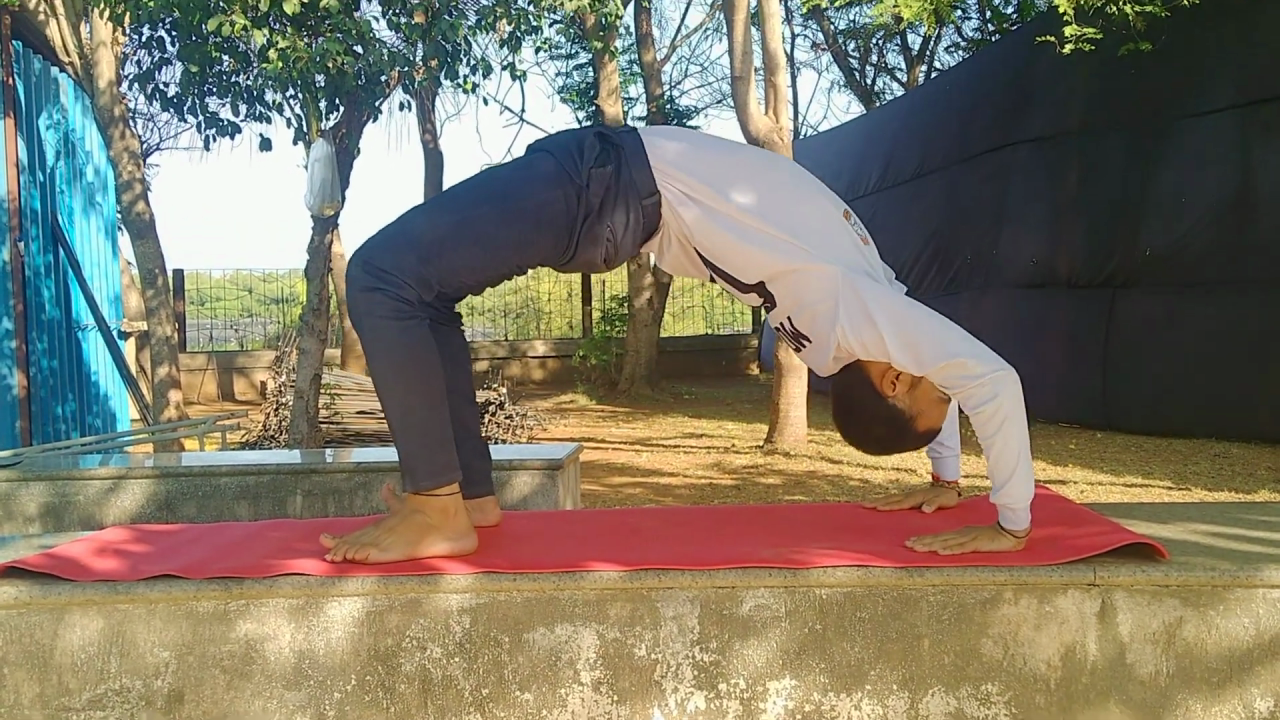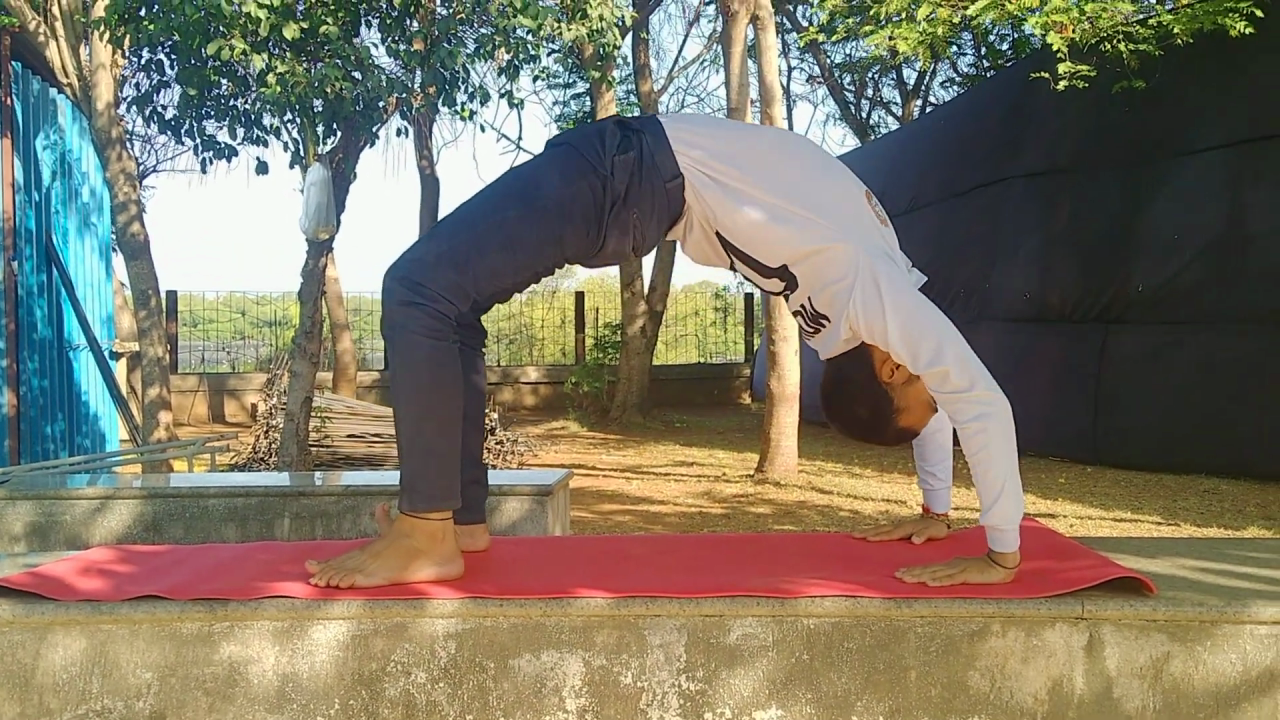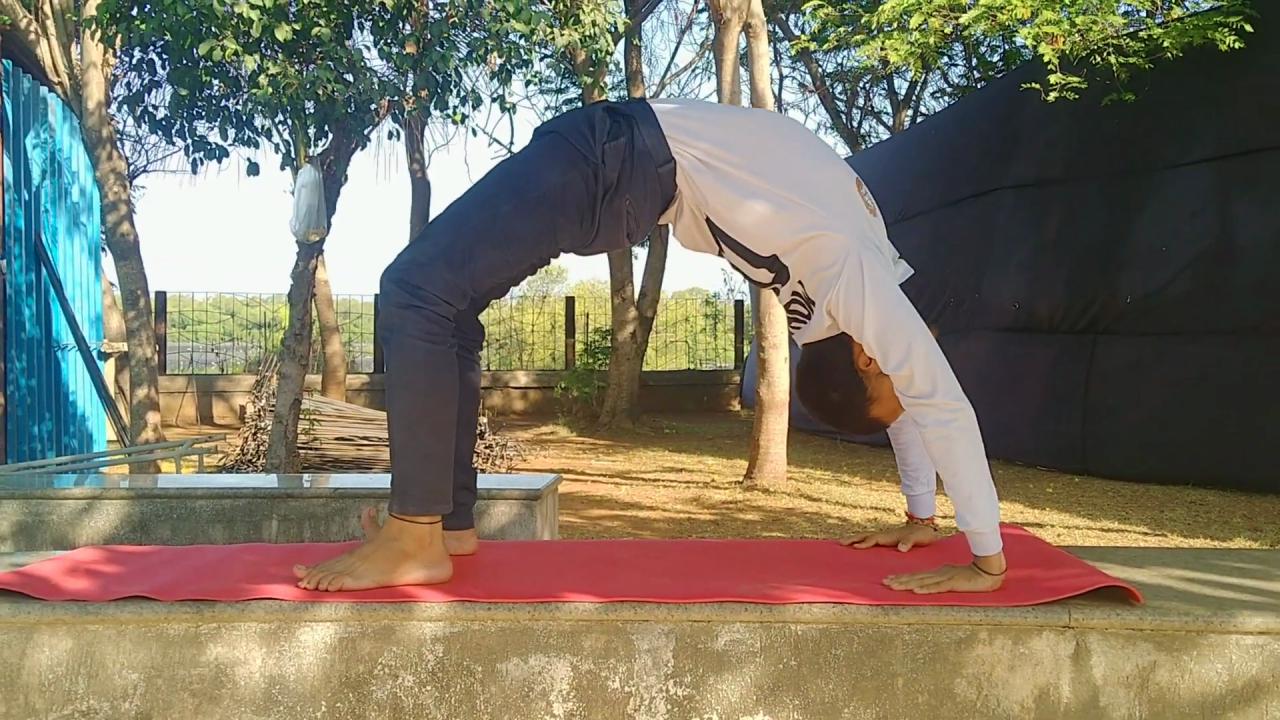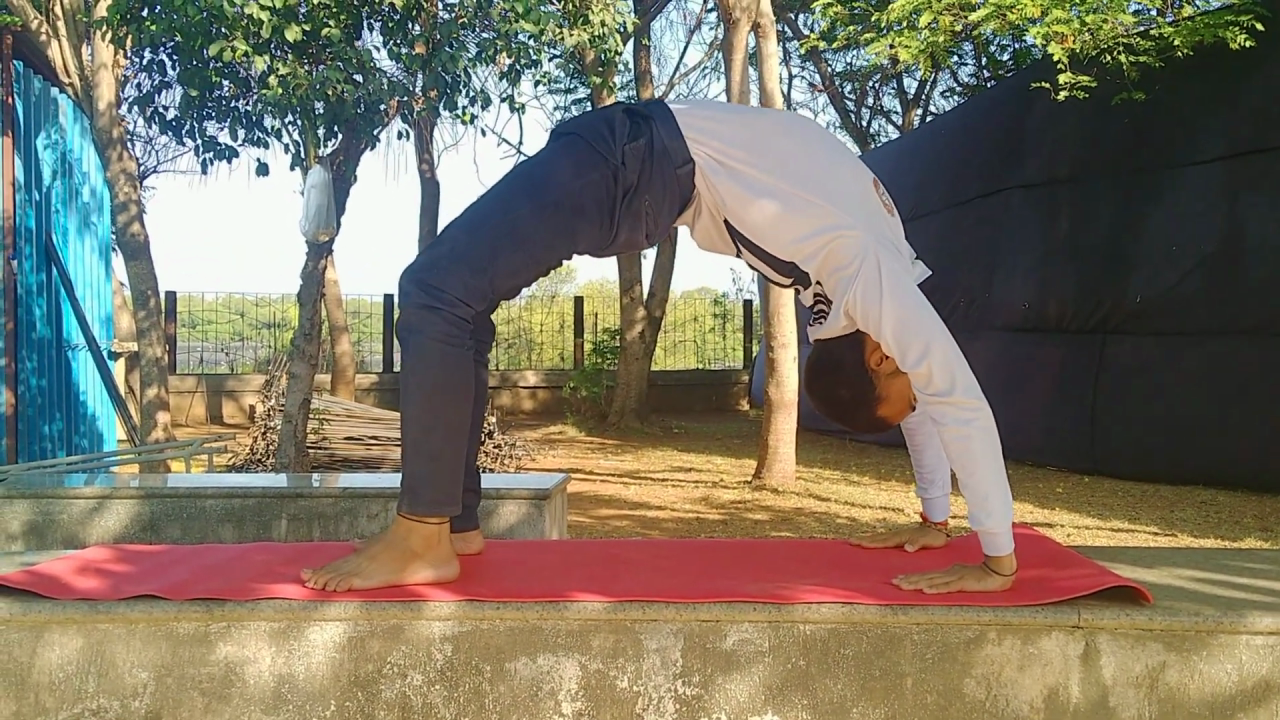
dt=0.5s
person 1, frame 1
left shoulder: (856, 320)
right shoulder: (853, 317)
right elbow: (990, 379)
left wrist: (981, 504)
left hip: (631, 187)
right hip: (621, 179)
person 1, frame 2
left shoulder: (872, 298)
right shoulder: (872, 298)
left elbow: (975, 402)
right elbow: (980, 402)
left wrist: (946, 520)
right wrist: (1000, 553)
left hip: (653, 180)
right hip: (638, 170)
person 1, frame 3
left shoulder: (863, 283)
right shoulder: (857, 284)
left elbow: (925, 400)
right elbow: (942, 406)
left wrist: (921, 517)
right wrist: (984, 561)
left hip: (636, 164)
right hip: (625, 156)
person 1, frame 4
left shoulder: (879, 283)
right shoulder: (877, 286)
left elbow: (934, 398)
right elbow: (960, 403)
left wrist: (934, 520)
right wrist: (996, 562)
left hip: (659, 165)
right hip: (643, 157)
